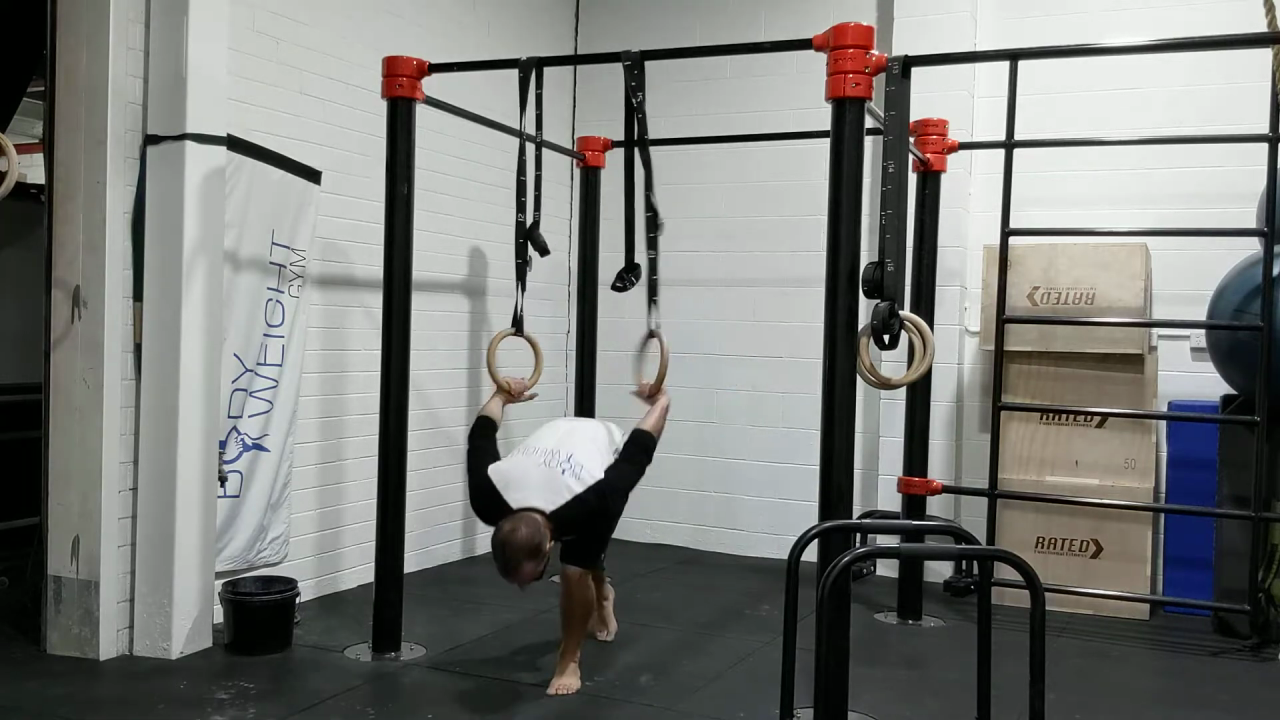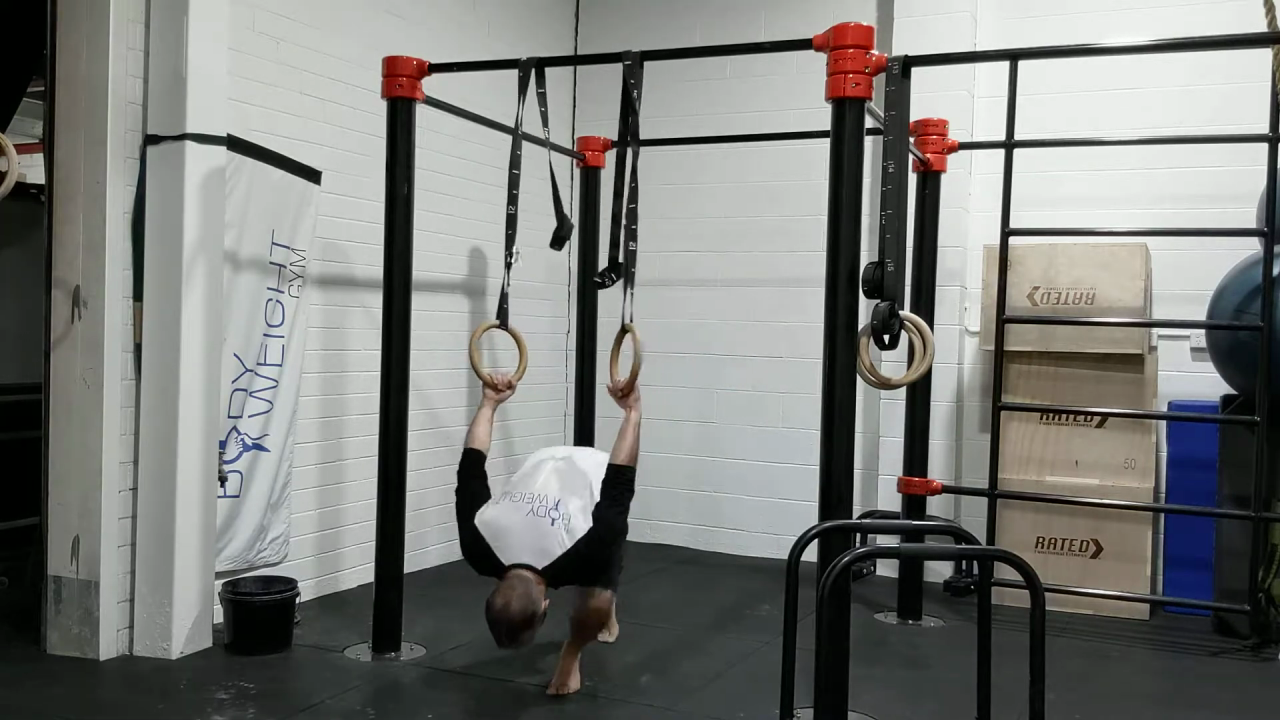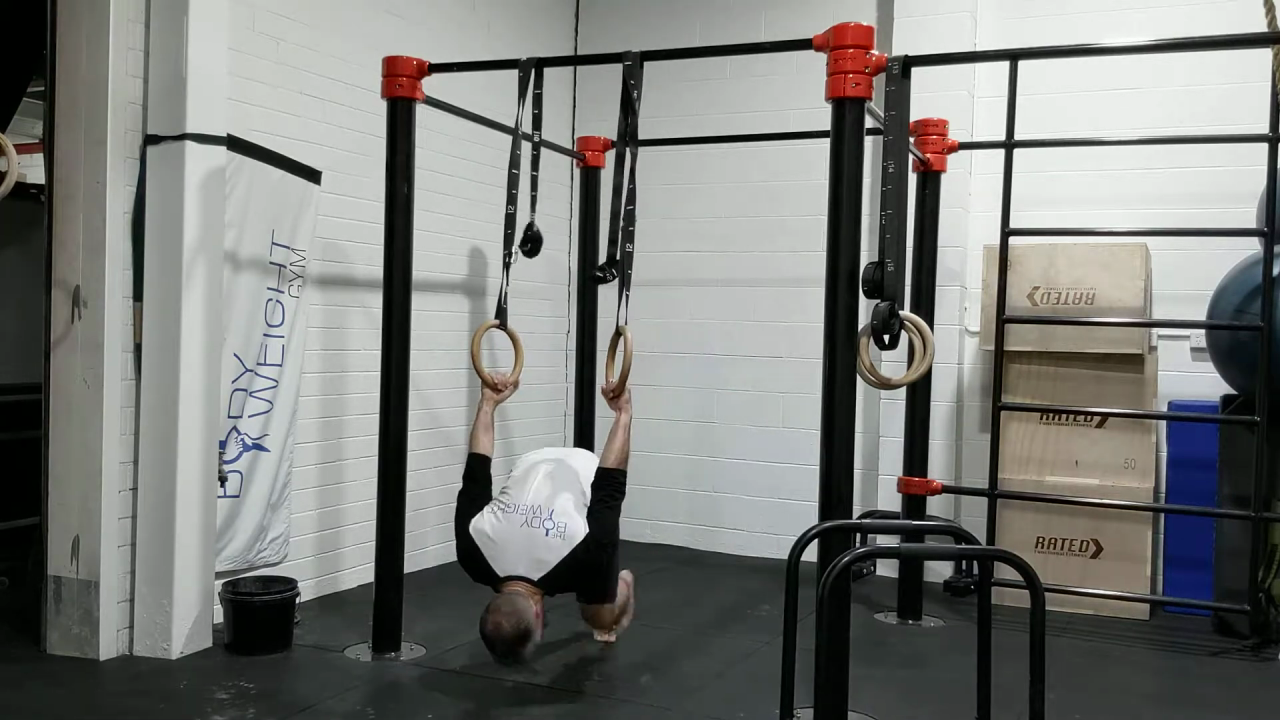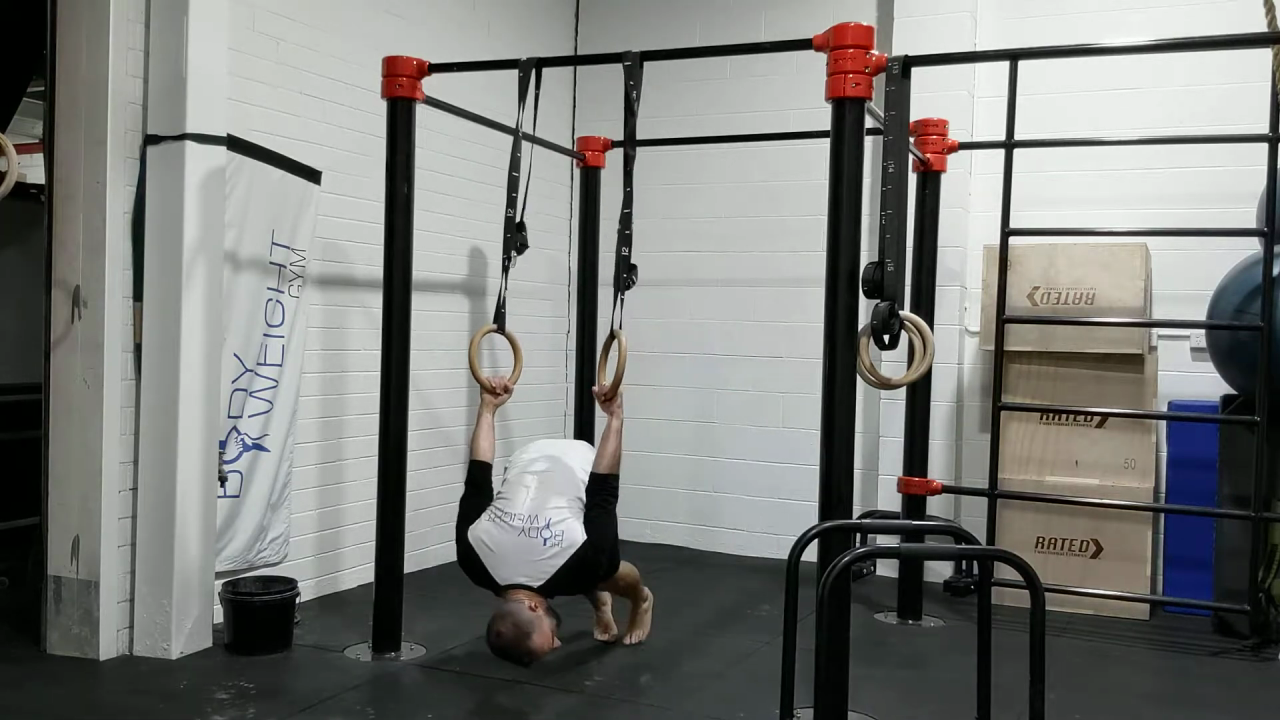
dt=0.4s
person 1, frame 1
left shoulder: (586, 508)
right shoulder: (489, 503)
left elbow: (637, 454)
right elbow: (481, 436)
left wrist: (660, 403)
right wrist: (500, 396)
left hip: (607, 447)
left knee: (576, 567)
right knee: (586, 554)
left ankle: (569, 660)
right ankle: (600, 596)
person 1, frame 2
left shoulder: (576, 555)
right shoulder: (479, 548)
left elbow: (618, 490)
right elbow: (470, 472)
left wrist: (632, 412)
right wrist: (488, 403)
left hip: (596, 474)
left knee: (598, 602)
left ankle: (570, 655)
right ankle: (595, 586)
person 1, frame 3
right shoulder: (475, 556)
left elbow: (610, 488)
right elbow: (475, 479)
left wrist: (624, 414)
right wrist: (488, 404)
left hip: (587, 474)
left knee: (600, 614)
left ankle: (622, 587)
person 1, frame 4
right shoulder: (476, 560)
left elbow: (603, 492)
right elbow: (477, 483)
left wrist: (615, 418)
right wrist: (487, 409)
left hip: (579, 464)
right hip: (531, 459)
left knee: (605, 574)
left ankle: (641, 600)
right ankle: (600, 603)
